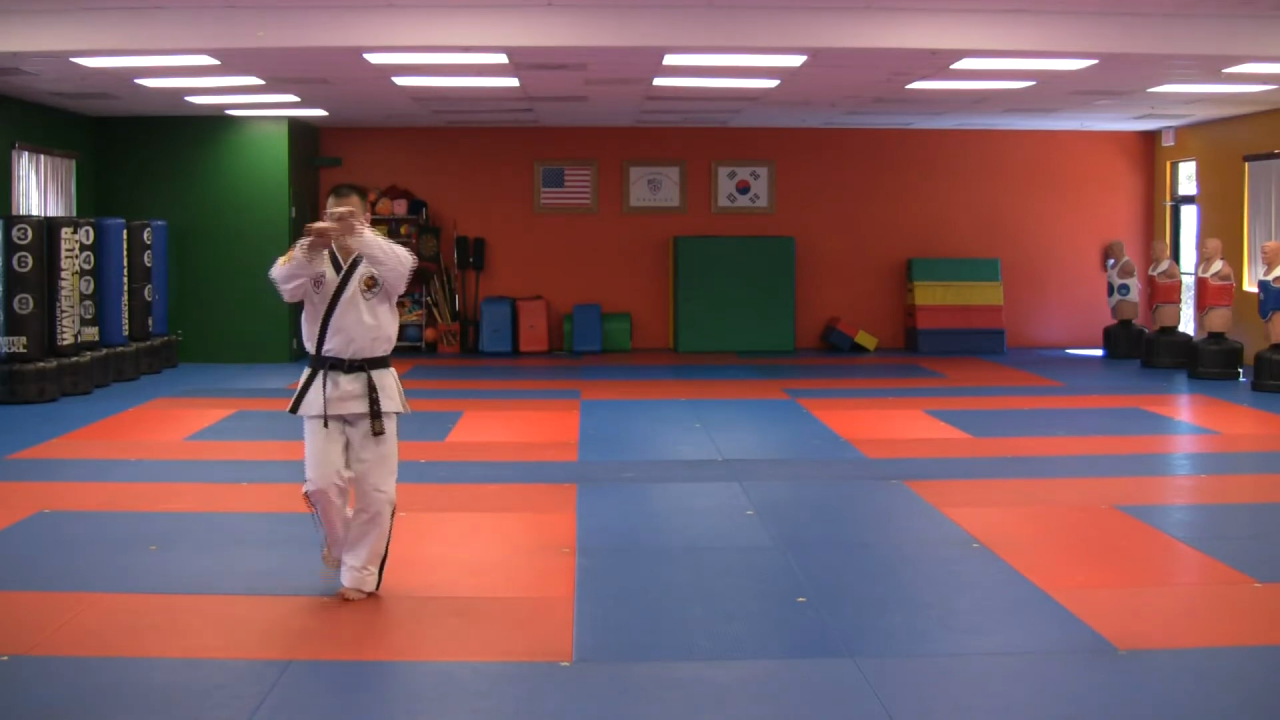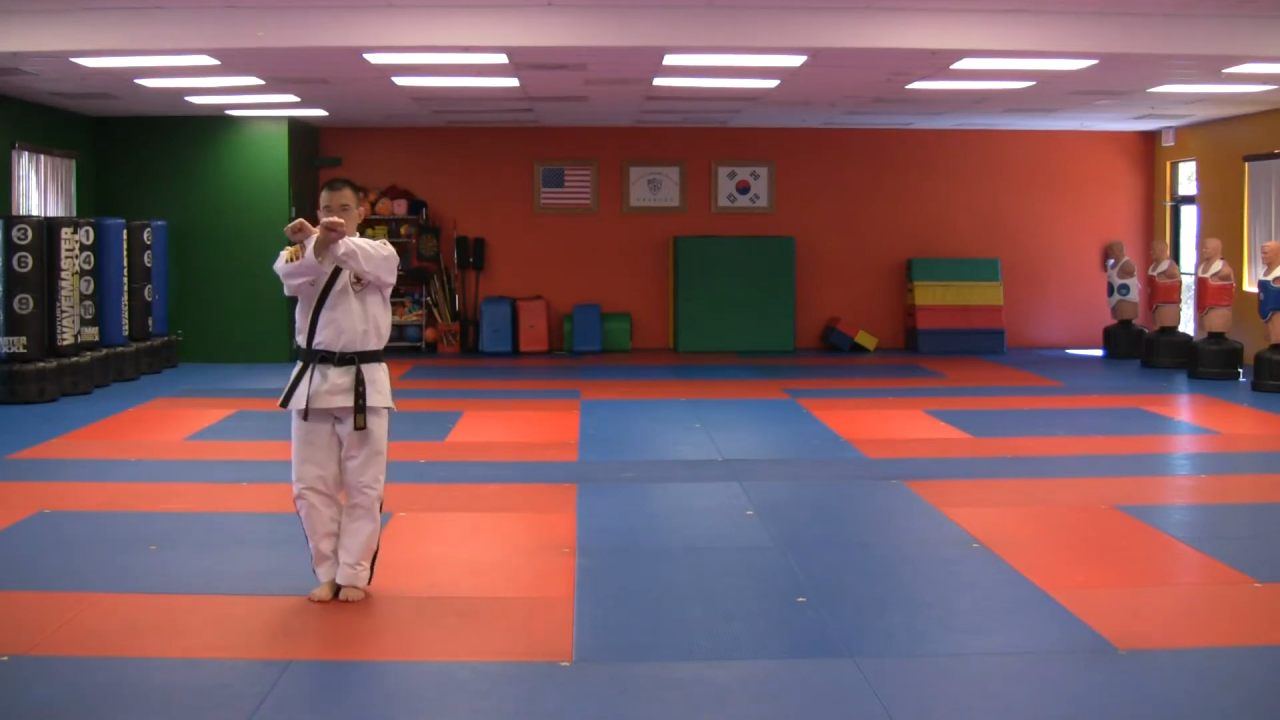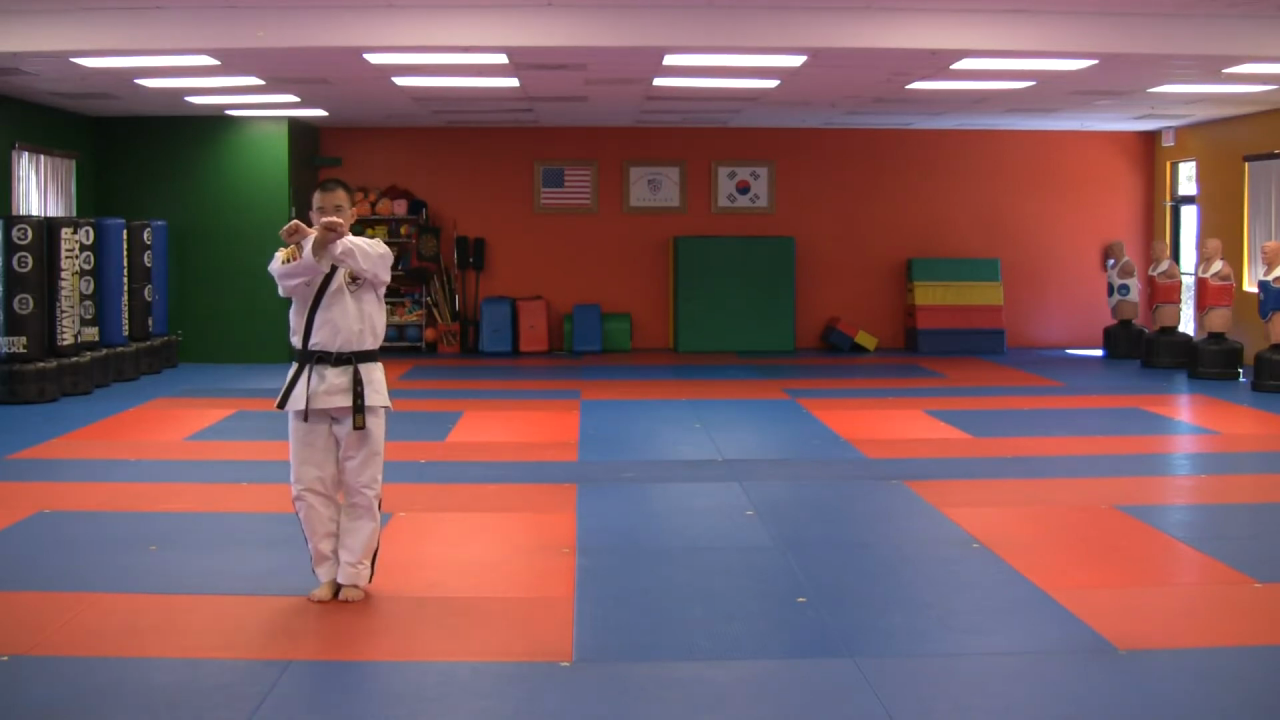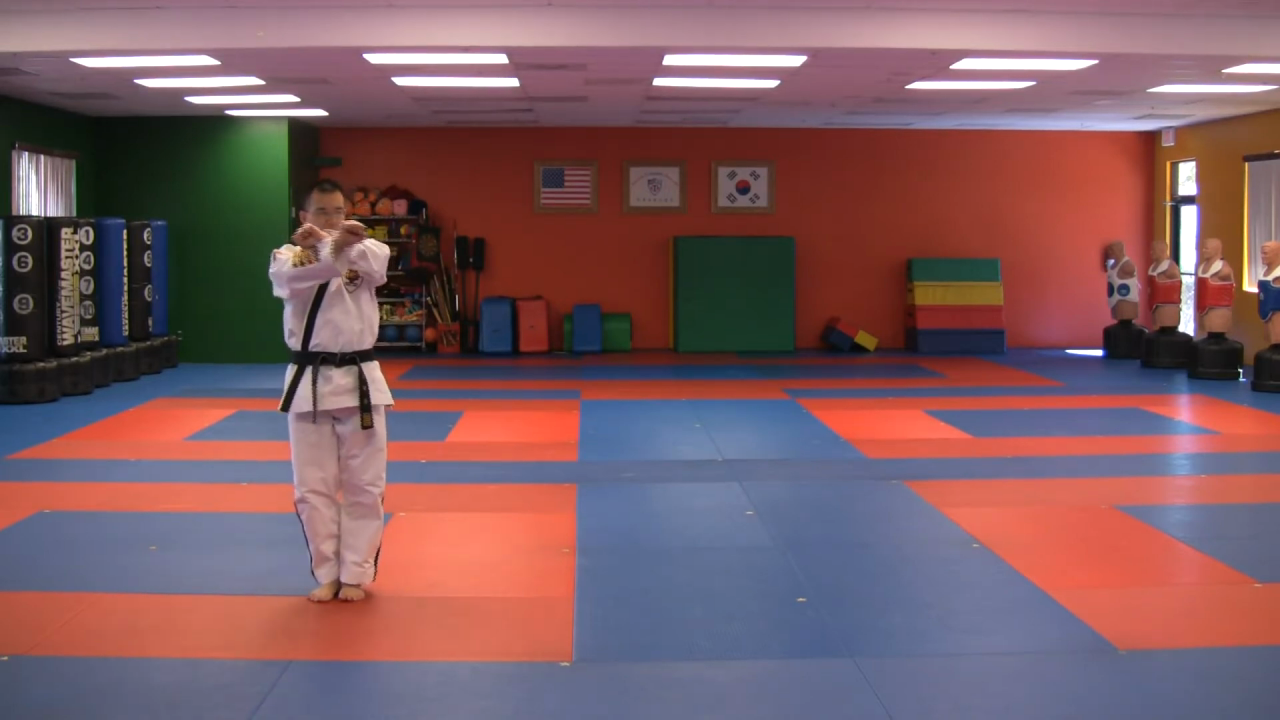
dt=0.5s
person 1, frame 1
left shoulder: (379, 261)
right shoulder: (313, 263)
left elbow: (400, 266)
right elbow: (287, 281)
left wrist: (356, 234)
right wrist: (311, 245)
left hip: (372, 387)
right hip: (323, 387)
left knee: (376, 490)
right knee: (322, 483)
left ankle: (360, 575)
right ankle: (339, 547)
person 1, frame 2
left shoulder: (379, 254)
right shoulder: (304, 255)
left elbow: (369, 262)
right elbow: (290, 270)
left wrist: (329, 240)
right wrist: (318, 244)
left hip: (363, 382)
right hip: (313, 381)
left knee: (363, 486)
right knee: (312, 485)
left ankle: (353, 575)
right ankle: (328, 573)
person 1, frame 3
left shoulder: (373, 254)
right shoulder: (297, 254)
left elbow: (364, 259)
right elbow: (285, 273)
left wrist: (327, 240)
right wrist: (316, 243)
left hip: (360, 381)
right hip: (310, 381)
left knee: (362, 485)
right knee: (310, 485)
left ankle: (353, 574)
right ankle: (328, 573)
person 1, frame 4
left shoulder: (357, 251)
right shoulder: (286, 256)
left elbow: (375, 261)
right elbow: (297, 274)
left wrist: (339, 242)
right wrist: (335, 246)
left hip: (359, 380)
right hip: (310, 384)
left knee: (365, 484)
right knee: (313, 486)
left ankle: (355, 574)
right ankle: (328, 574)
